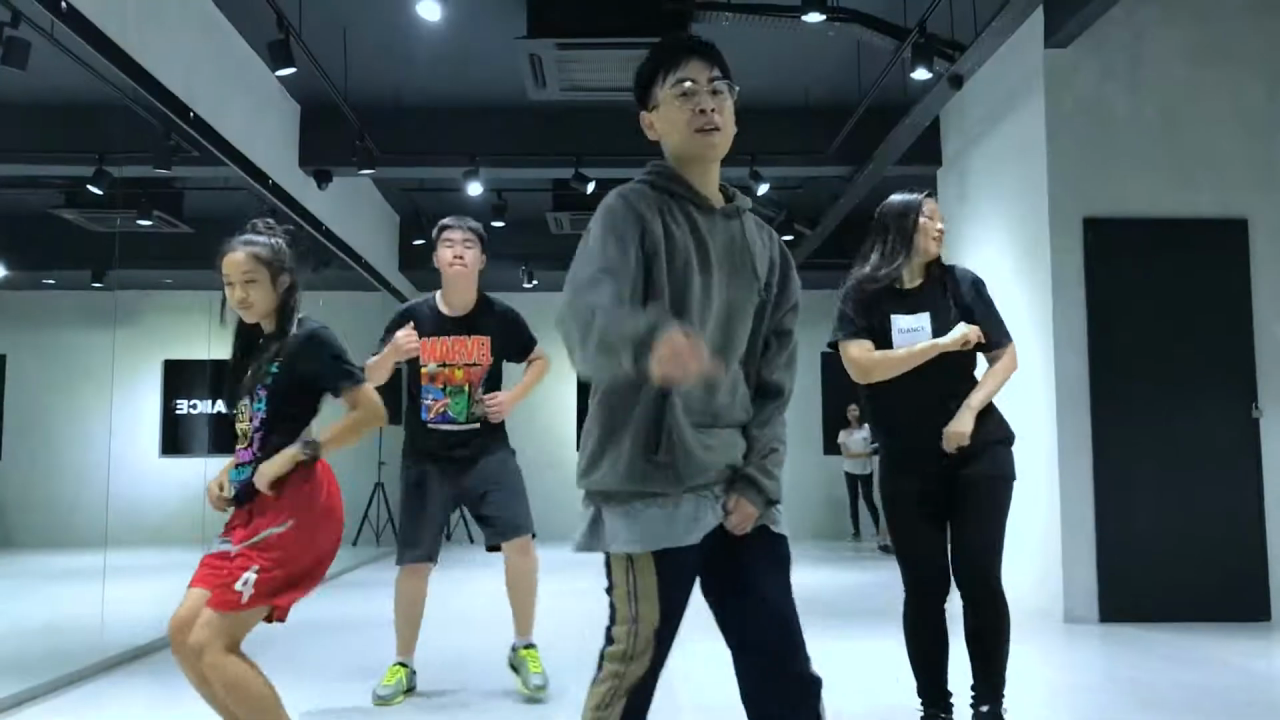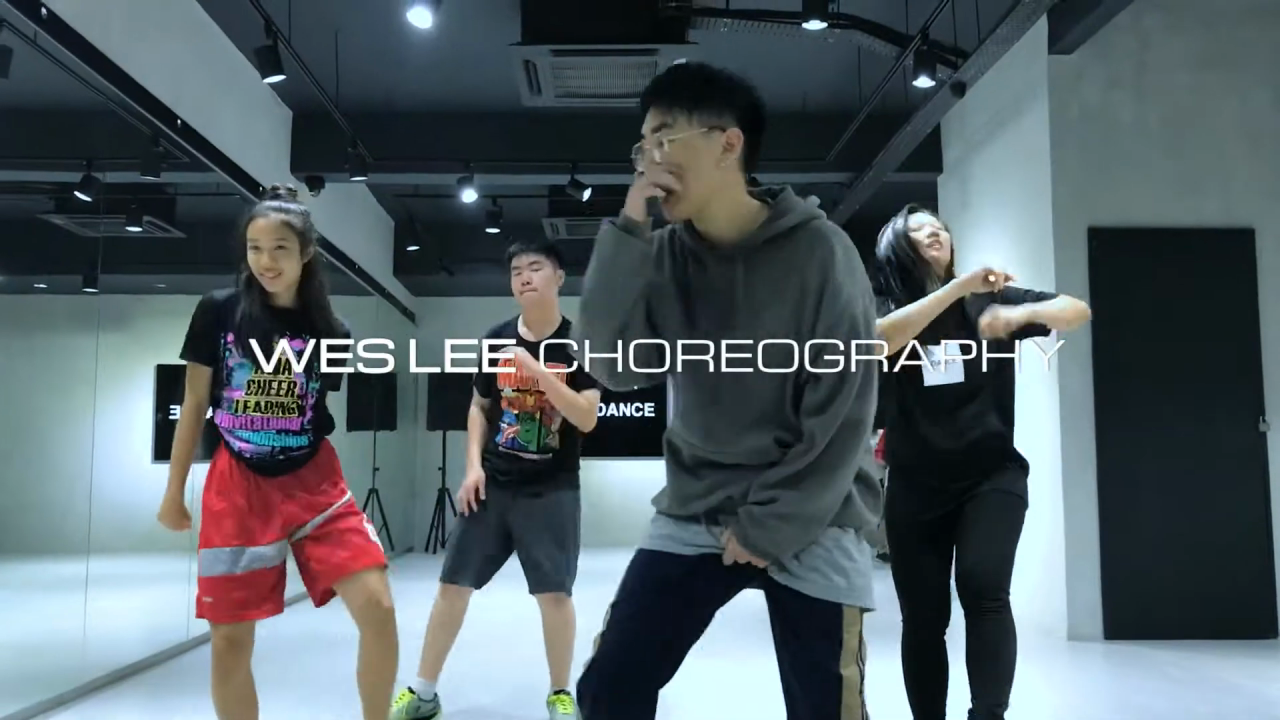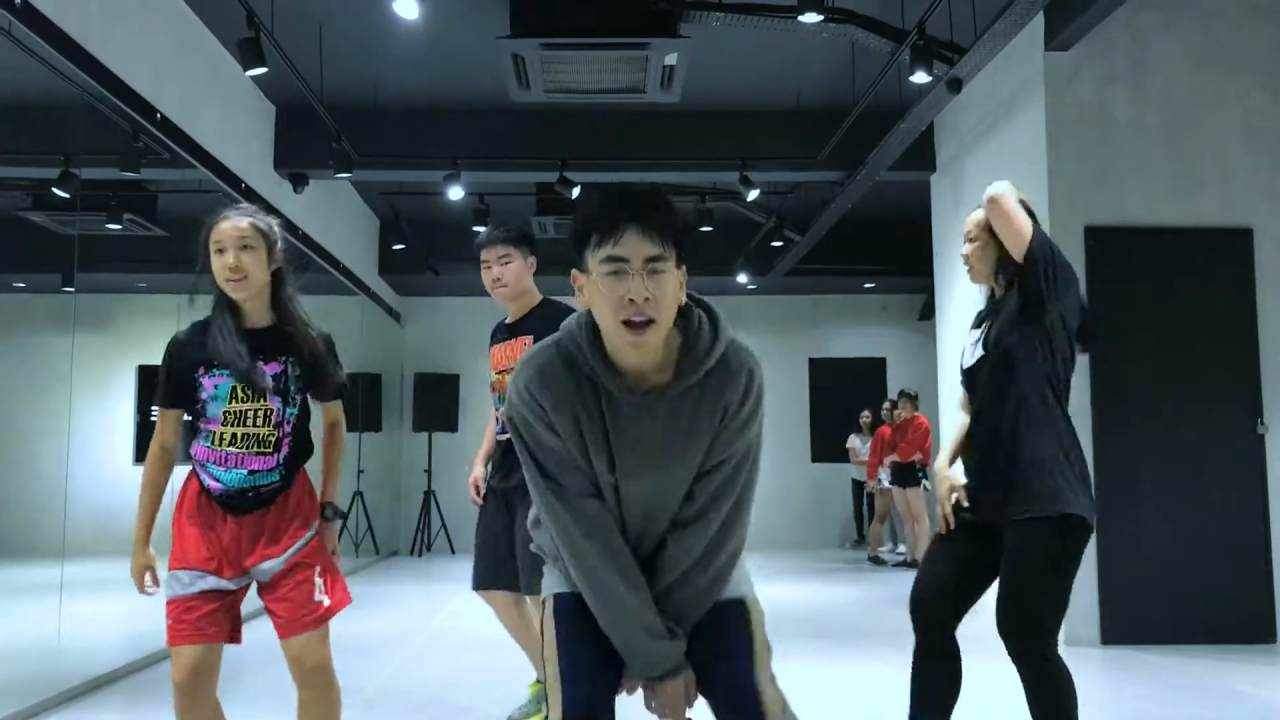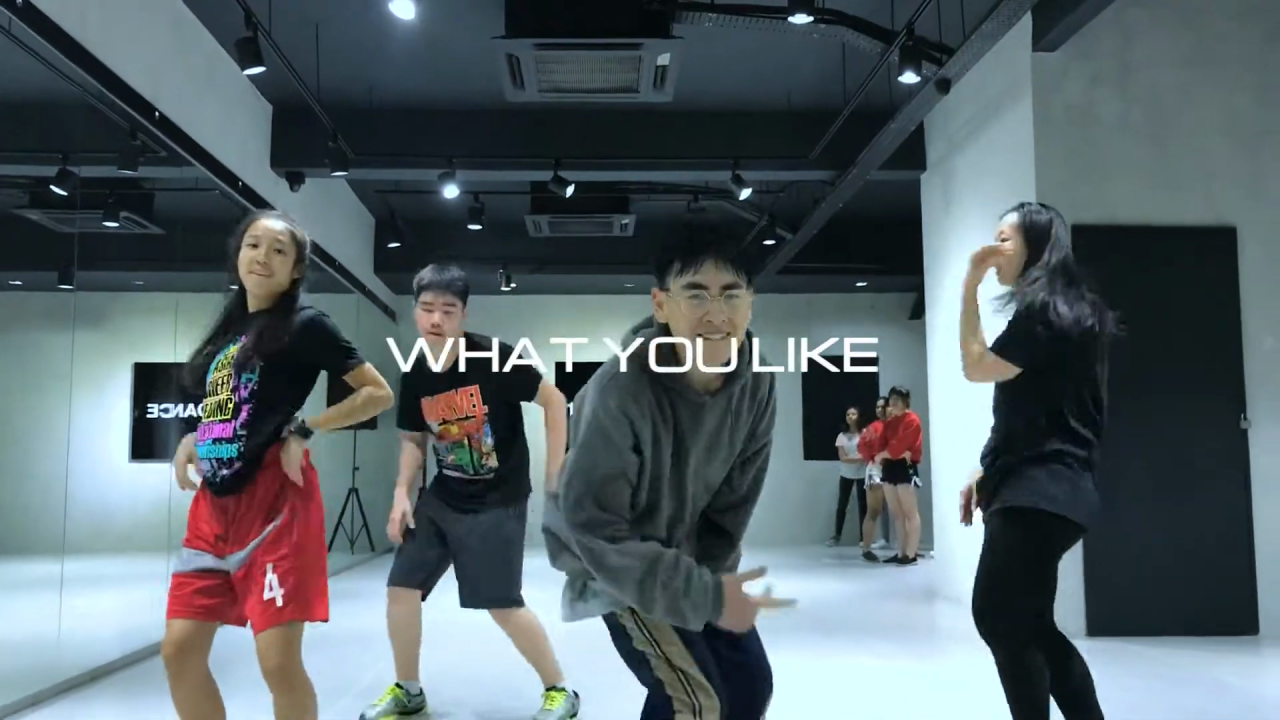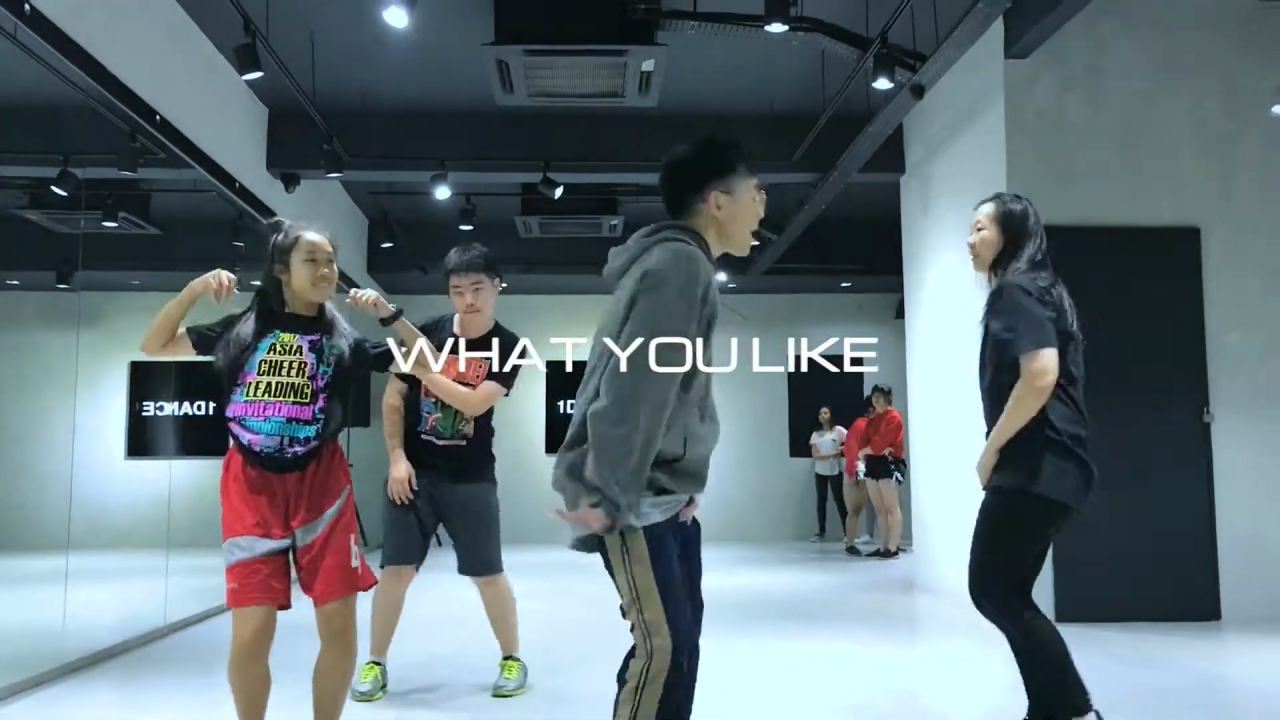
dt=0.5s
person 1, frame 1
left shoulder: (760, 241)
right shoulder: (634, 212)
left elbow: (774, 372)
right elbow: (586, 316)
left wrist: (757, 480)
right wrist: (646, 342)
left hip: (733, 487)
right hip: (648, 485)
right knee: (633, 663)
person 1, frame 2
left shoulder: (822, 253)
right shoulder: (658, 256)
left elbow: (844, 413)
right elbow: (614, 365)
left wrist: (770, 524)
right wrist: (627, 230)
left hip: (812, 518)
right hip: (694, 510)
person 1, frame 3
left shoulder: (733, 374)
right shoulder: (542, 382)
left elbow: (709, 526)
right elbow: (583, 535)
left wrist: (666, 640)
right wrist: (653, 657)
left hip: (699, 571)
right hip: (588, 572)
person 1, frame 4
left shoulder: (754, 387)
right shoulder: (619, 393)
left elbow: (732, 509)
right elbow: (592, 532)
left wrist: (709, 592)
right wrist: (704, 591)
left hip: (684, 553)
right hip: (615, 565)
left knee: (748, 679)
person 1, frame 5
left shoulder: (677, 266)
right shoulder: (676, 266)
right elbow: (634, 388)
left wrist: (683, 486)
right wrist: (611, 493)
left hip: (663, 491)
right hip: (632, 494)
left knee: (679, 635)
right knee: (662, 641)
person 2, frame 1
left shoulder: (960, 283)
right shoulder: (863, 294)
left elbow: (1007, 358)
right elbow: (861, 367)
left wrist: (969, 411)
right wrist: (942, 343)
left hip: (978, 451)
right hip: (907, 463)
left knee: (977, 574)
right knee: (924, 585)
person 2, frame 2
left shoulder: (995, 298)
right shoulder: (891, 308)
left elbow: (1076, 311)
right elbow: (885, 337)
left wrist: (1022, 312)
right wrist: (957, 287)
left hip: (993, 479)
right hip: (917, 488)
left knee: (985, 590)
right knee: (923, 619)
person 2, frame 3
left shoulder: (1046, 282)
right shoulder: (987, 316)
left elbow: (1000, 198)
left wrist: (997, 200)
right wrist: (944, 465)
left hip: (1044, 496)
right hip: (984, 495)
left knee: (1027, 635)
right knee: (929, 610)
person 2, frame 4
left shoulder: (1045, 304)
right shoulder: (1044, 310)
left elbow: (976, 368)
left wrist: (971, 284)
right wrist: (984, 472)
left hip: (1044, 490)
right hip: (1036, 488)
left knee: (999, 618)
right knee: (1025, 624)
person 2, frame 5
left shoulder: (1018, 291)
right shoulder: (1037, 293)
left elbow: (1040, 378)
left wrist: (992, 445)
right wrist: (1000, 446)
left hip: (1034, 468)
right hip: (1041, 468)
left knee: (996, 592)
right knee: (1007, 595)
person 3, frame 1
left shoulder: (309, 340)
right shoulder: (253, 345)
left elbow: (372, 411)
left wrist: (293, 455)
right wrist: (228, 472)
left hip: (294, 505)
right hip: (256, 511)
left knee: (209, 642)
right knee: (184, 633)
person 3, frame 2
left shoulder: (330, 332)
right shoulder: (218, 311)
right elbow: (193, 403)
right wrist: (174, 490)
left hip: (313, 481)
right hip: (237, 483)
left knee: (377, 610)
right knee: (229, 643)
person 3, frame 3
left shoulder: (311, 345)
right shoulder: (189, 346)
left elbow: (335, 425)
right elbow: (164, 444)
left wrist: (329, 510)
right wrist: (141, 543)
left hip: (285, 514)
right hip: (207, 516)
left knee: (314, 666)
right knee: (189, 677)
person 3, frame 4
left shoulder: (306, 326)
right shoulder: (227, 333)
left elbow: (379, 392)
left wrist: (303, 432)
right wrist: (192, 442)
left hip: (275, 495)
right hip: (217, 499)
left knee: (279, 660)
right knee: (179, 650)
person 3, frame 5
left shoulder: (345, 339)
right shoulder: (244, 328)
left elbow: (431, 368)
right elbow: (152, 346)
left wrist: (388, 313)
right wrist: (194, 289)
left hip: (320, 483)
right hip: (251, 484)
left knee: (340, 632)
right knee: (250, 639)
person 4, frame 1
left shoulder: (501, 317)
right shoulder: (412, 316)
left elbow: (540, 361)
right elbow: (372, 378)
left wrist: (513, 396)
right wrist: (391, 353)
left hip: (487, 454)
right hip: (427, 460)
left knee: (519, 541)
right knee: (414, 562)
left ankle: (524, 647)
right ankle: (404, 664)
person 4, frame 2
left shoulder: (577, 345)
right shoulder: (497, 338)
left elbow: (587, 417)
right elbow: (480, 406)
left wrist: (535, 367)
right wrist: (474, 463)
left hip: (551, 488)
right hip: (494, 484)
left knee: (554, 590)
right knee: (454, 582)
person 4, frame 3
left shoulder: (560, 319)
right shoulder: (499, 334)
right wrist: (480, 462)
right hip: (504, 478)
left knee: (542, 591)
right knee: (495, 588)
right ankle: (546, 678)
person 4, frame 4
left shoulder: (495, 355)
right shoulder: (414, 375)
left elbow: (553, 401)
right elbow: (412, 439)
left wrist: (555, 466)
right wrist: (401, 493)
left hip: (496, 501)
right hip: (442, 499)
left knee: (502, 605)
right knee: (401, 588)
person 4, frame 5
left shoulder: (507, 347)
right shoulder: (425, 334)
left elbow: (476, 404)
right elbow: (393, 398)
left wrist: (424, 370)
right wrist: (397, 459)
left hip: (472, 475)
right hip: (416, 471)
left knee: (488, 573)
right knee: (397, 569)
left ankle: (512, 658)
right ankle: (376, 664)
